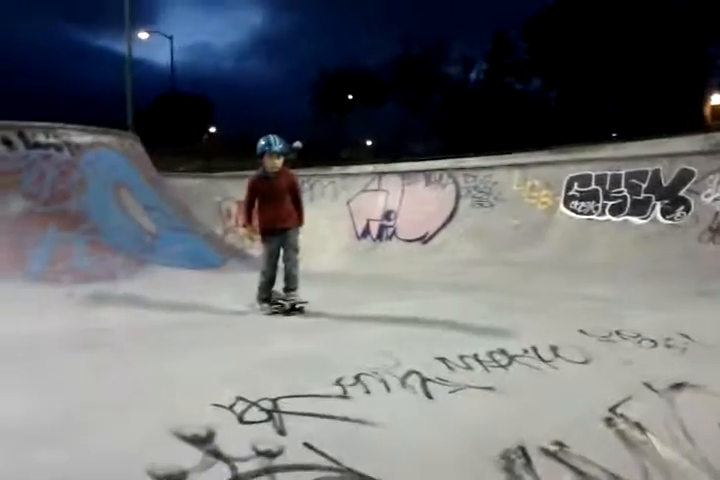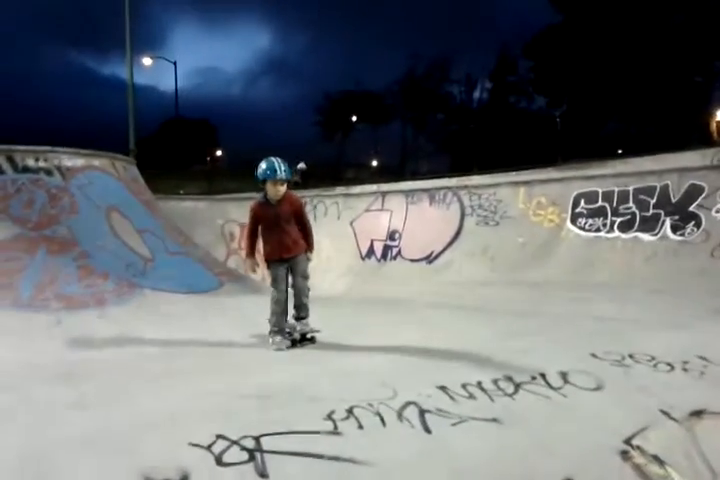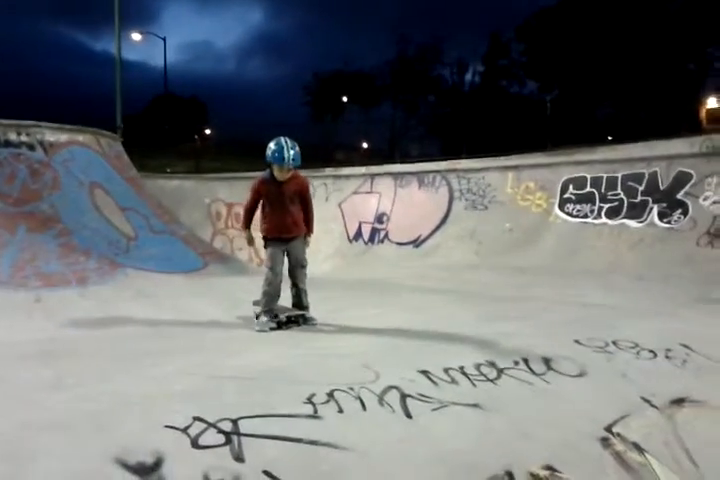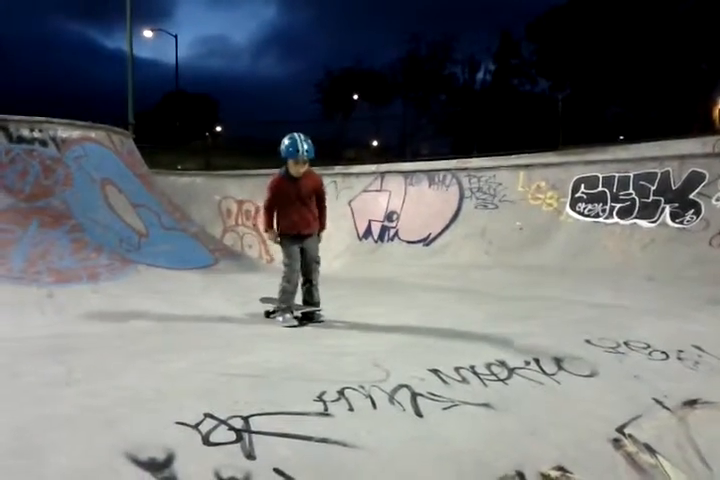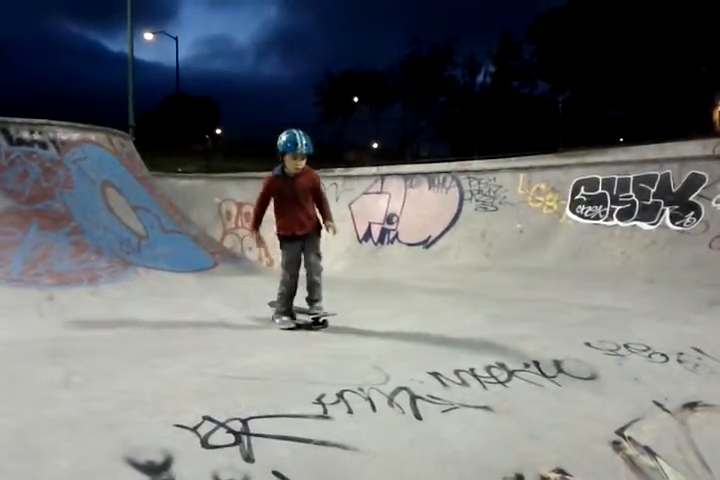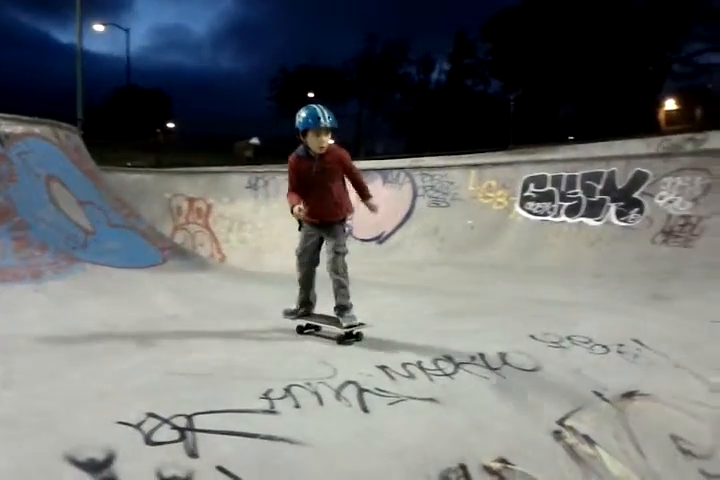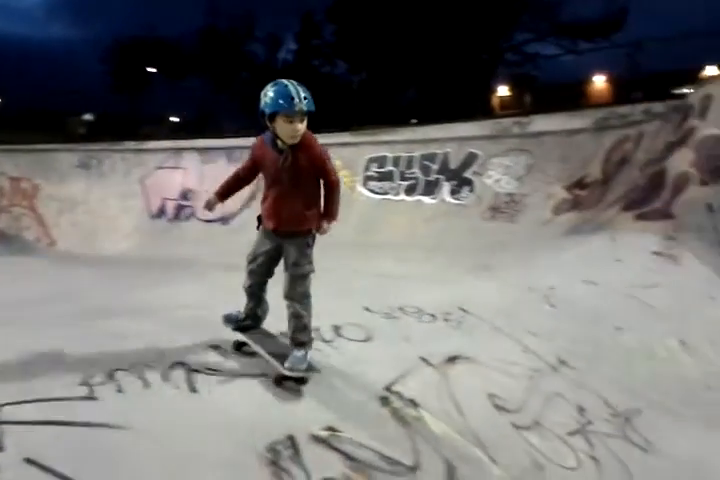
dt=0.7s
person 1, frame 1
left shoulder: (289, 178)
right shoulder: (256, 181)
left elbow: (297, 200)
right elbow: (249, 203)
left wrist: (299, 222)
right wrist: (248, 225)
left hip: (289, 226)
right hip: (268, 229)
left knee: (291, 260)
right knee: (269, 265)
left ankle: (291, 292)
right ankle: (264, 298)
person 1, frame 2
left shoulder: (294, 201)
right shoulder: (258, 208)
left elbow: (305, 225)
right elbow: (252, 232)
left wrist: (309, 248)
right wrist: (250, 256)
left hip: (297, 252)
right hip: (274, 257)
left knee: (301, 287)
right knee: (279, 293)
left ankle: (302, 319)
right ankle: (277, 332)
person 1, frame 3
left shoulder: (301, 182)
right shoulder: (262, 183)
left elbow: (307, 207)
right elbow: (250, 206)
left wrist: (308, 232)
right wrist: (246, 229)
left hip: (297, 235)
right hip: (273, 237)
left knee: (299, 273)
right knee: (273, 274)
left ankle: (301, 310)
right ankle: (265, 314)
person 1, frame 4
left shoulder: (315, 179)
right shoulder: (278, 181)
left elbow: (321, 205)
right elbow: (269, 206)
left wrist: (321, 229)
right wrist: (269, 229)
left hip: (310, 233)
right hip: (288, 234)
left knee: (312, 270)
right knee: (291, 271)
left ankle: (311, 308)
right ankle: (284, 310)
person 1, frame 5
left shoulder: (311, 177)
right shoulder: (273, 180)
left elbow: (320, 199)
right elbow: (261, 204)
left wrist: (328, 219)
right wrist: (255, 228)
left hip: (311, 230)
right hip: (288, 233)
left knee: (314, 265)
right knee: (289, 272)
left ankle: (315, 302)
right ankle: (282, 312)
person 1, frame 6
left shoulder: (339, 155)
right shoulder: (296, 161)
left elbow: (355, 177)
right elbow: (293, 190)
left wrist: (367, 198)
right wrist: (295, 206)
left hip: (336, 220)
right hip: (311, 221)
left knee: (337, 266)
right knee: (304, 264)
left ankle: (345, 310)
right ankle: (305, 305)
person 1, frame 7
left shoulder: (313, 150)
right shoulder: (261, 147)
left elbow: (332, 182)
right elbow: (245, 173)
left wrist: (328, 216)
right wrist: (219, 196)
left hip: (301, 230)
right hip: (270, 226)
left knee: (296, 290)
right knee: (255, 273)
left ankle: (301, 345)
right ankle: (252, 314)
